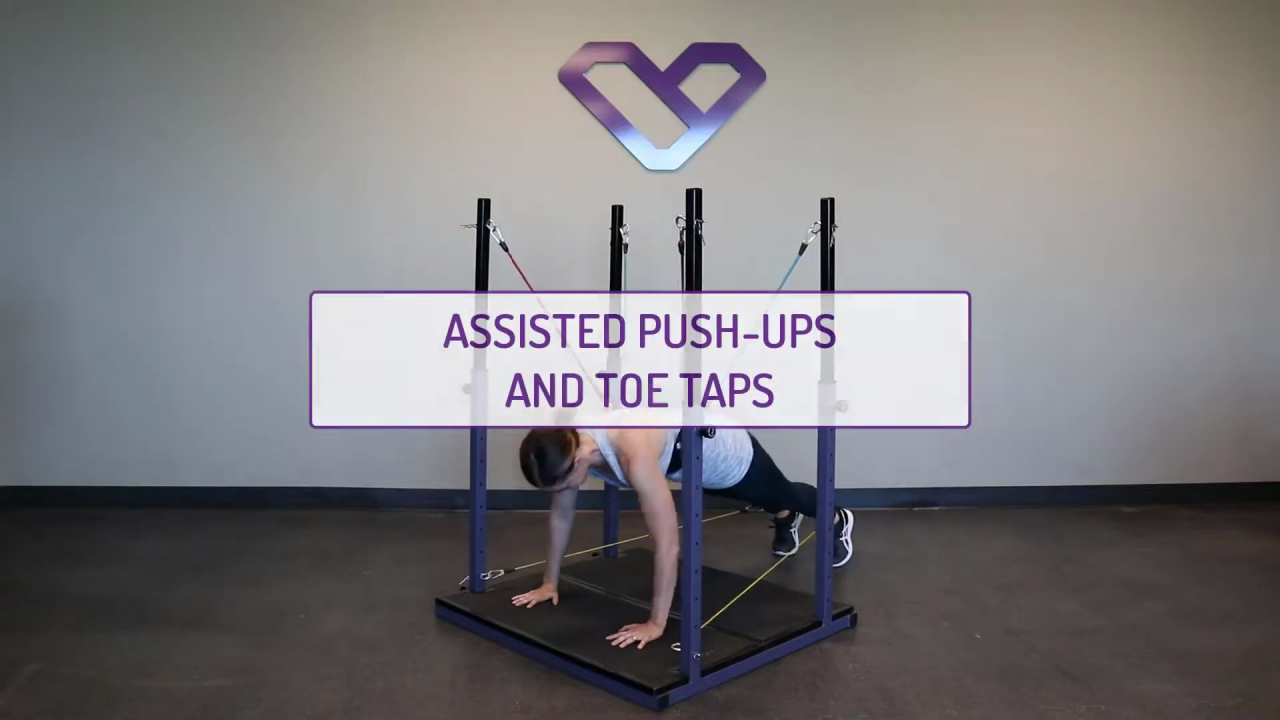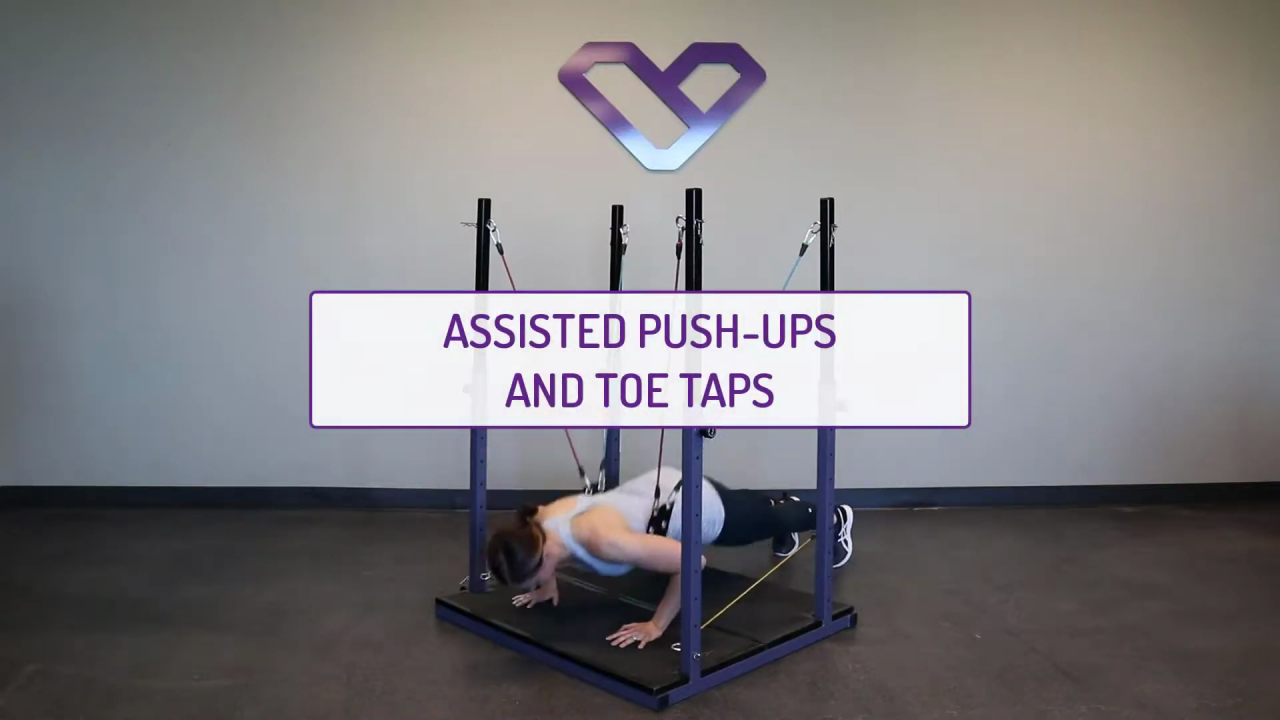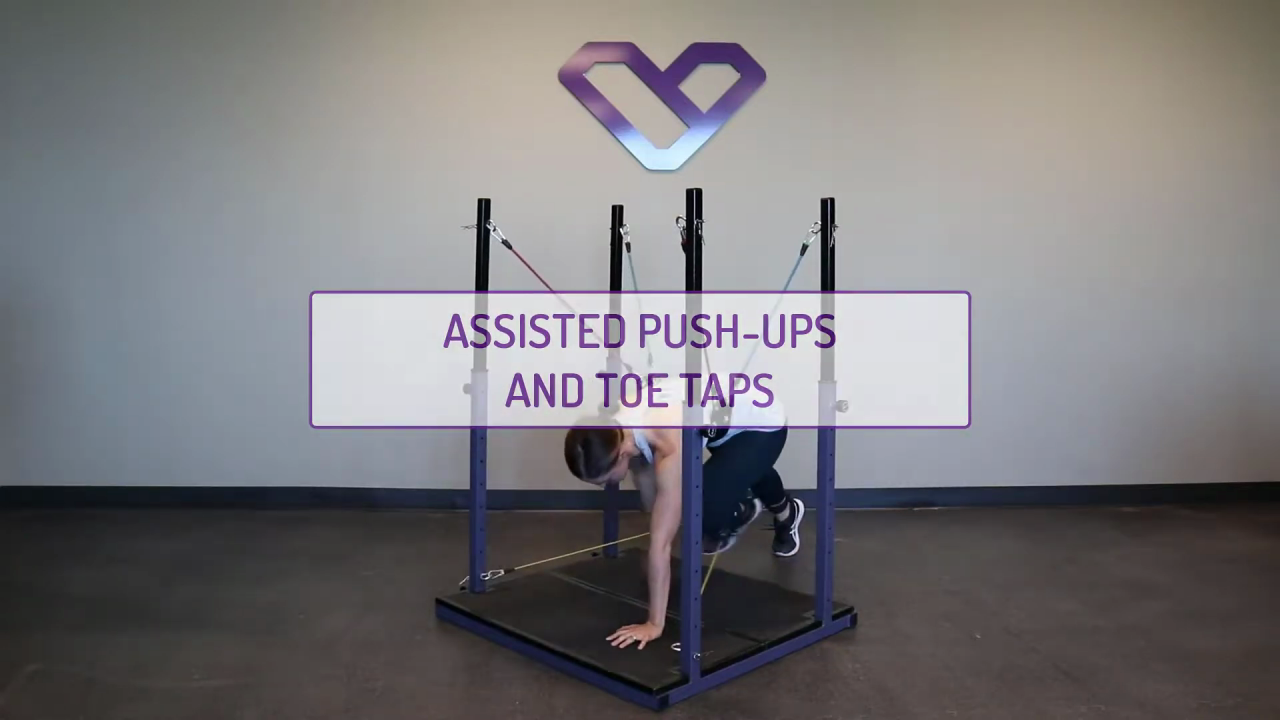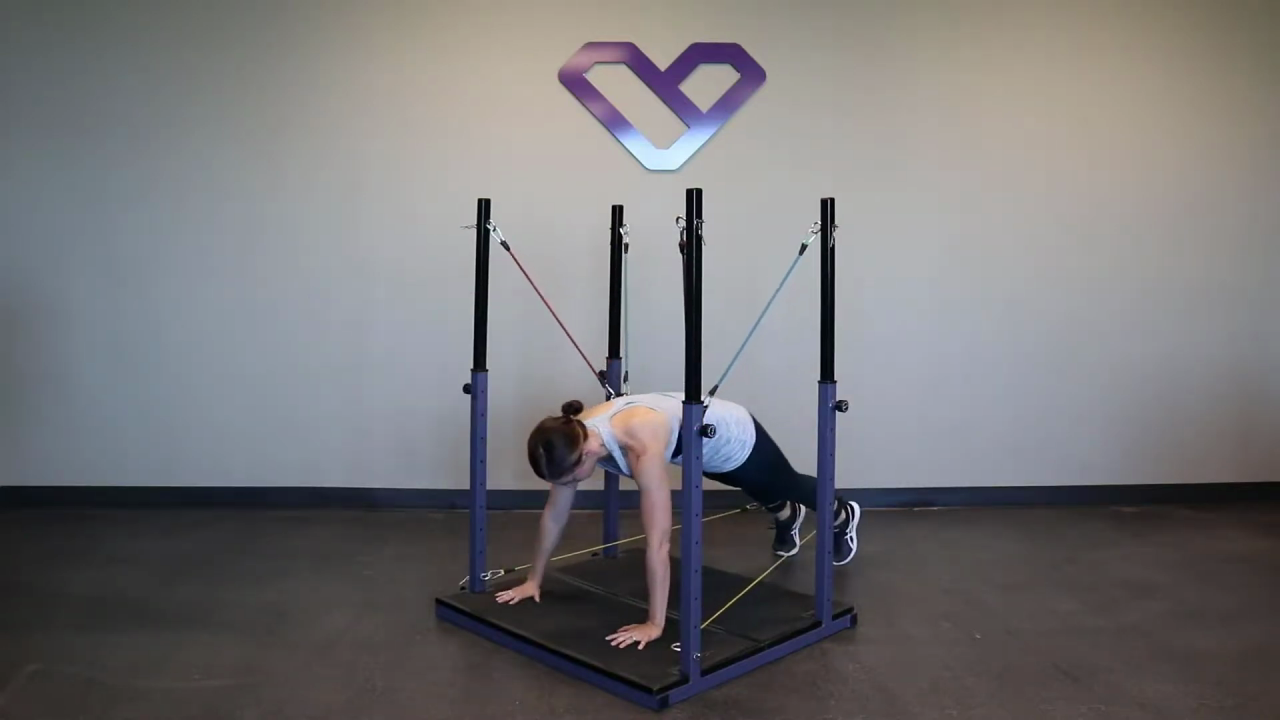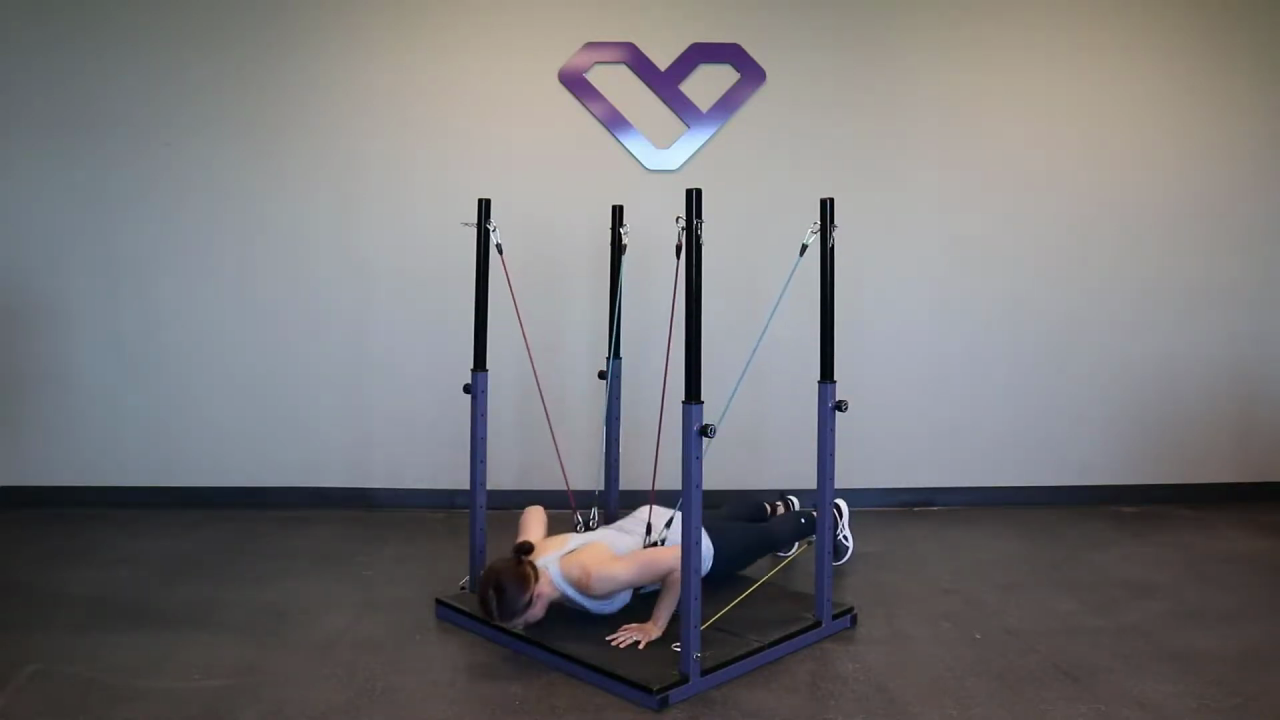
dt=1s
person 1, frame 1
left shoulder: (634, 455)
right shoulder: (569, 443)
left elbow: (667, 544)
right elbow: (560, 512)
left wrist: (656, 624)
right wrist: (550, 583)
left hip: (725, 454)
right hip: (685, 450)
left knee: (783, 495)
left ankle: (838, 520)
right ankle: (787, 521)
person 1, frame 2
left shoulder: (601, 539)
right shoulder: (539, 525)
left wrist: (655, 626)
right wrist: (547, 586)
left hip: (699, 506)
right hip: (660, 488)
left knee: (774, 519)
left ankle: (836, 519)
right ankle: (780, 500)
person 1, frame 3
left shoulder: (669, 446)
right shoulder: (612, 428)
left elbow: (661, 542)
right elbow: (644, 473)
left wrist: (654, 624)
left hip: (762, 420)
left knee: (702, 511)
right knee: (755, 473)
left ankle: (740, 515)
right ankle: (787, 514)
person 1, frame 4
left shoulder: (640, 445)
right shoulder: (574, 436)
left elbow: (658, 542)
right elbow: (554, 513)
left wrist: (655, 624)
right wrist: (534, 580)
left hip: (731, 437)
left knee: (786, 483)
right knee: (758, 488)
left ankle: (842, 516)
right ankle: (788, 519)
person 1, frame 5
left shoulder: (591, 578)
right shoulder: (530, 564)
left elbow: (679, 561)
right elbow: (534, 510)
left wrist: (655, 626)
right hip: (645, 526)
left knee: (766, 537)
right knee: (725, 518)
left ankle: (829, 517)
right ankle: (779, 507)
